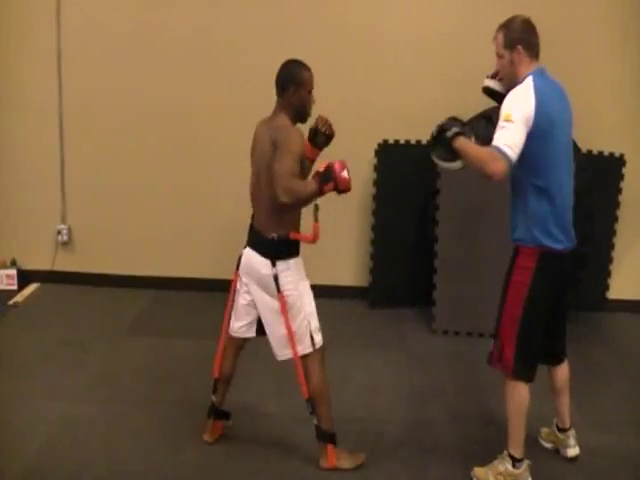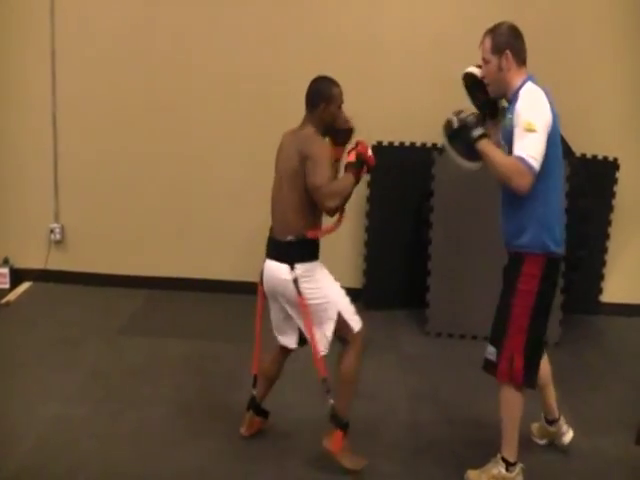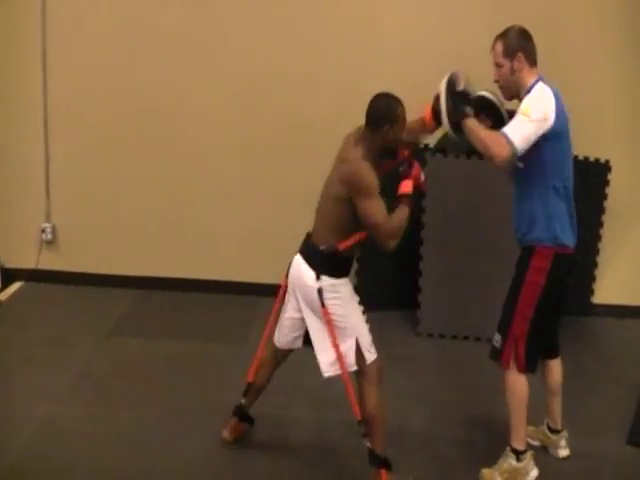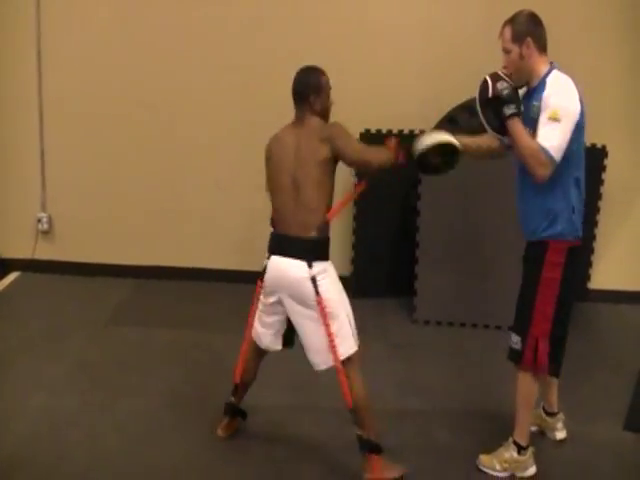
dt=0.5s
person 1, frame 1
left shoulder: (523, 95)
right shoulder: (555, 92)
left elbow: (497, 166)
left wrist: (455, 136)
right wrist: (501, 122)
left hip: (536, 244)
right hip: (561, 241)
left knee: (514, 355)
right knee: (552, 345)
right ankle: (564, 432)
person 1, frame 2
left shoulder: (532, 101)
right shoulder: (514, 103)
left elbow: (521, 178)
right elbow: (503, 163)
left wrist: (482, 136)
right wrist: (486, 123)
left hip: (534, 249)
right hip: (530, 245)
left knee: (508, 356)
right knee: (529, 342)
right ankle: (555, 422)
person 1, frame 3
left shoulder: (541, 98)
right shoulder: (530, 101)
left elbow: (499, 152)
right elbow: (508, 156)
left wrist: (466, 114)
right wrist: (476, 125)
left hip: (545, 244)
right hip: (550, 242)
left knee: (511, 350)
right knee: (545, 343)
right ankle: (555, 432)
person 1, frame 4
left shoulder: (559, 90)
right shoulder: (534, 92)
left elbow: (542, 166)
right elbow: (501, 144)
left wrist: (511, 114)
right wrist: (453, 143)
left hip: (555, 236)
right hip: (546, 232)
left knee: (529, 343)
right knee: (546, 329)
right ankle: (551, 414)
person 2, frame 1
left shoulder: (264, 127)
right shoulder: (288, 134)
right elbow: (286, 193)
left wrist: (315, 145)
right wrist: (327, 179)
left hip: (254, 251)
right hip: (279, 259)
left knee: (236, 338)
right knee: (312, 353)
left ankle: (214, 420)
right ankle: (329, 450)
person 2, frame 2
left shoulder: (291, 138)
right shoulder: (314, 145)
right elbow: (331, 201)
left wrist: (340, 141)
right wrist: (358, 167)
left hip: (273, 261)
right hip: (299, 265)
left knee: (285, 344)
right knee: (353, 338)
left ankle: (253, 416)
right ankle: (338, 434)
person 2, frame 3
left shoulder: (357, 138)
right shoulder: (361, 172)
left elbow: (409, 132)
right elbow: (388, 238)
left wrist: (432, 117)
right wrist: (408, 190)
left hip: (304, 263)
right hip: (328, 277)
left knee: (278, 349)
right knee: (368, 372)
left ankle: (238, 420)
person 2, frame 4
left shoulder: (275, 143)
right shoulder: (326, 131)
right elbow: (368, 161)
right wrist: (394, 151)
left hip: (278, 259)
right hip: (311, 265)
left knee: (259, 346)
right knee: (348, 361)
left ankle: (231, 416)
